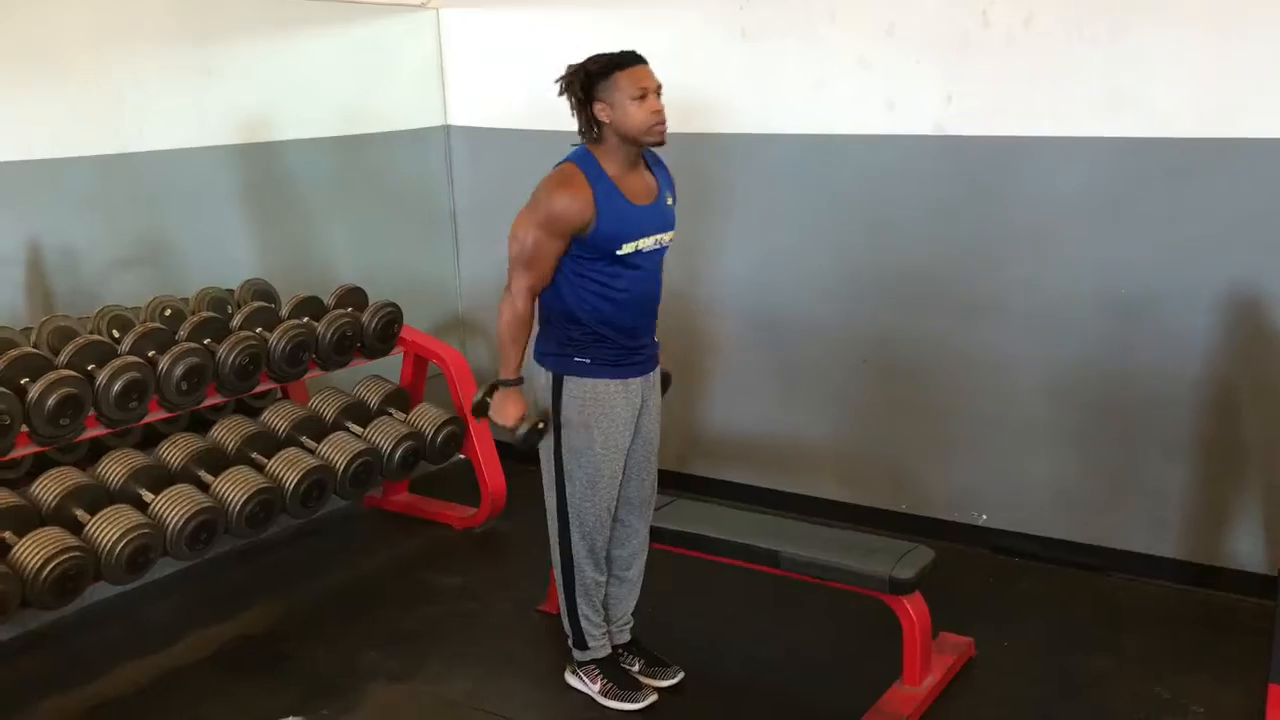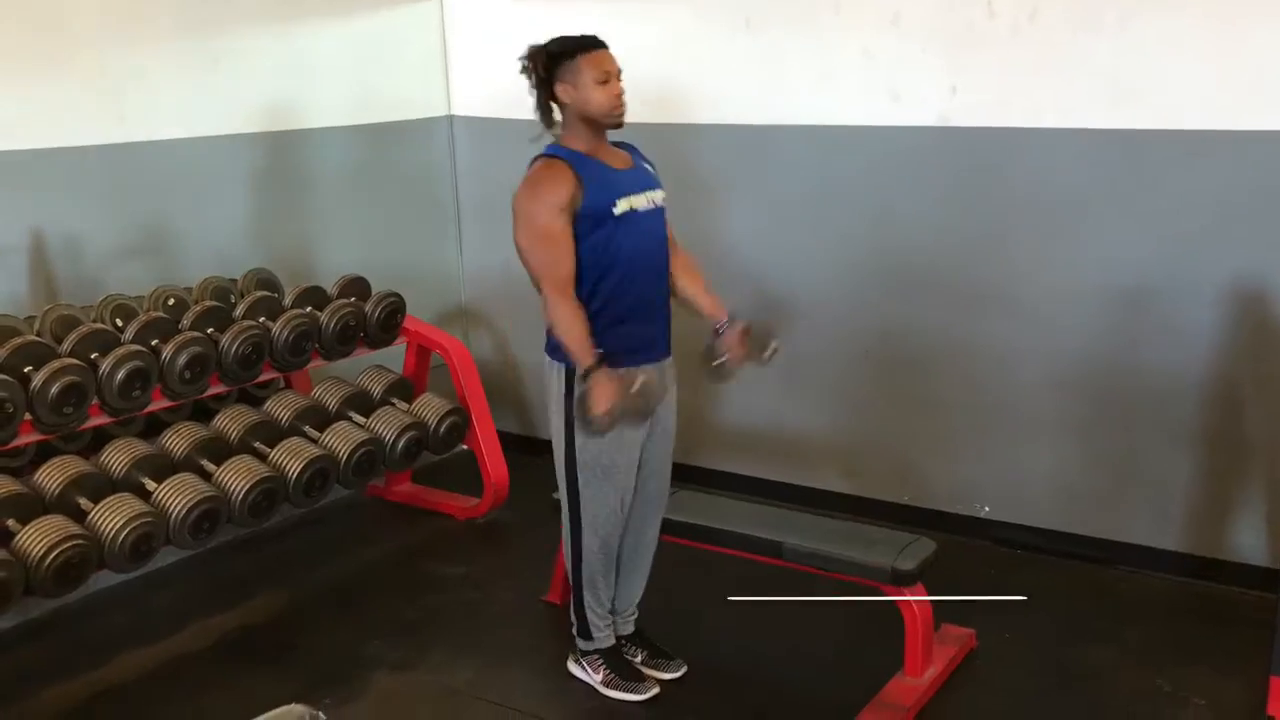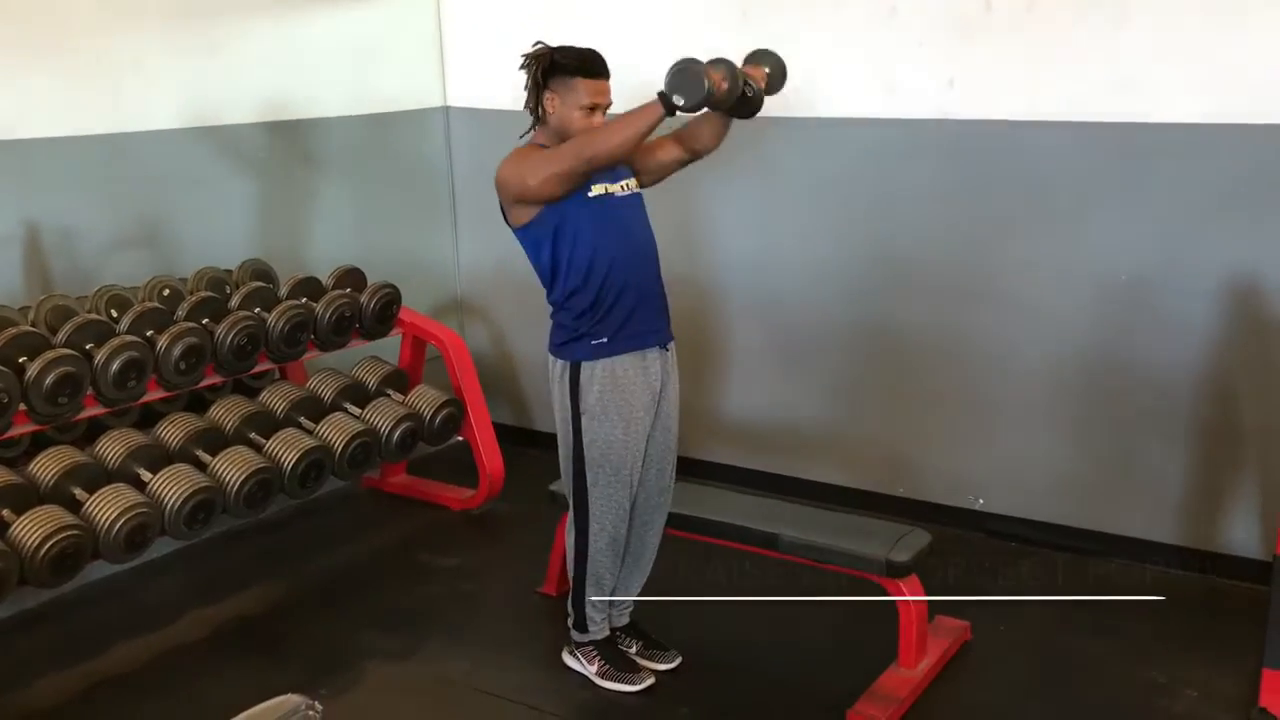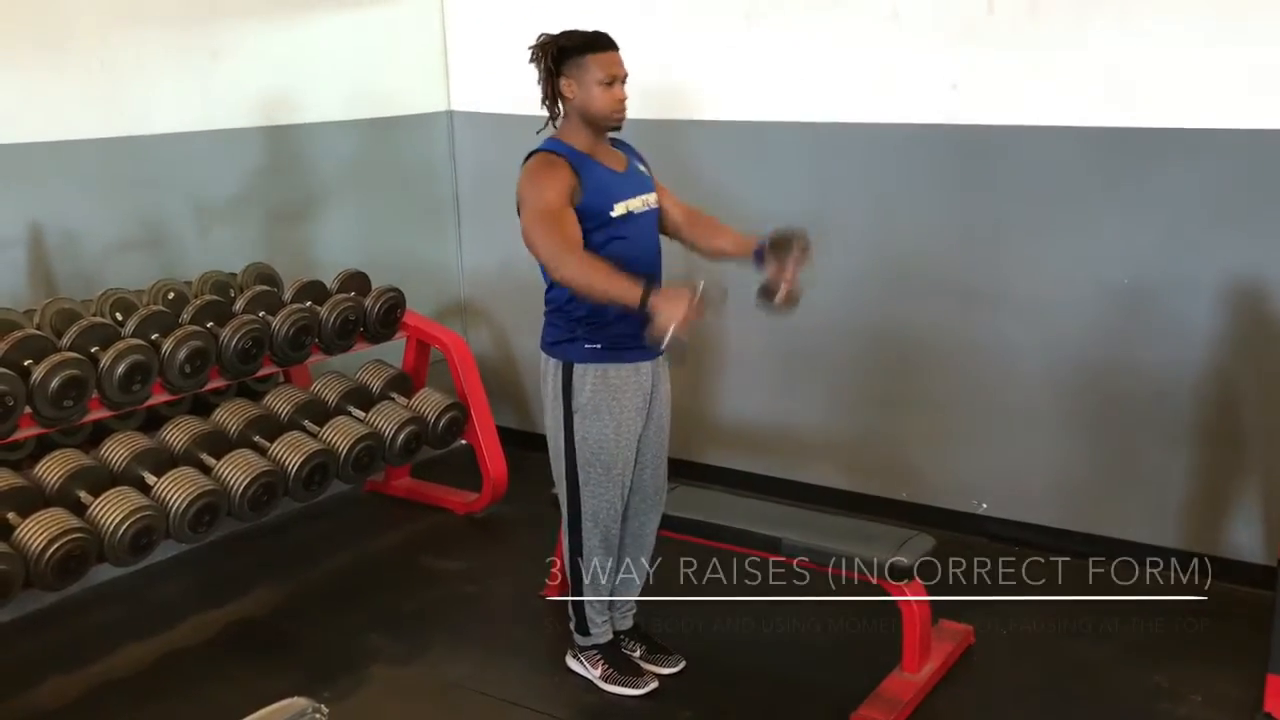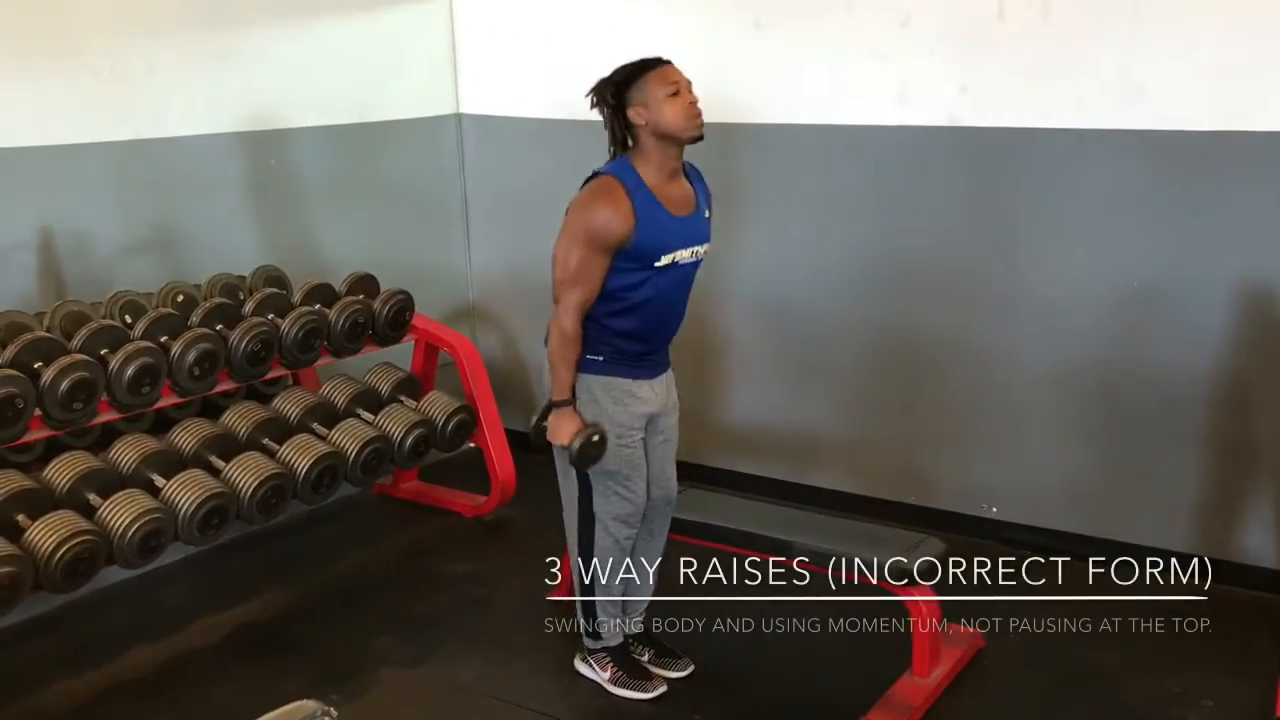
dt=0.5s
person 1, frame 1
left shoulder: (659, 177)
right shoulder: (570, 192)
right elbow: (521, 291)
right wrist: (509, 384)
left hip: (640, 373)
right hip: (582, 380)
left knee: (633, 512)
right knee: (587, 520)
left ankle: (620, 635)
right ankle: (588, 657)
person 1, frame 2
left shoulder: (636, 162)
right shoulder: (549, 180)
left elbow: (669, 255)
right elbow: (555, 288)
left wrist: (722, 320)
right wrist: (592, 371)
left hip: (655, 363)
right hip: (598, 369)
left knee: (644, 507)
right knee: (599, 514)
left ankle: (622, 627)
right ankle: (591, 646)
person 1, frame 3
left shoulder: (615, 158)
right shoulder: (522, 172)
left elbow: (694, 146)
right elbow: (584, 156)
right wrist: (669, 100)
left hip: (656, 351)
right hip: (595, 364)
left knee: (650, 499)
right knee: (602, 505)
left ankle: (618, 618)
right ankle: (587, 639)
person 1, frame 4
left shoulder: (630, 159)
right shoulder: (547, 173)
left elbow: (686, 222)
right elbow: (565, 262)
left wrist: (756, 251)
right wrist: (648, 299)
left hip: (646, 359)
right hip: (588, 367)
left knee: (643, 503)
right knee: (596, 509)
left ankle: (622, 623)
right ankle: (590, 642)
person 1, frame 5
left shoulder: (695, 187)
right shoulder: (609, 201)
right elbow: (567, 310)
right wrist: (562, 404)
left hip: (654, 375)
right hip: (600, 377)
left knee: (656, 504)
right knee: (611, 512)
left ankle: (631, 627)
right ankle: (599, 646)
